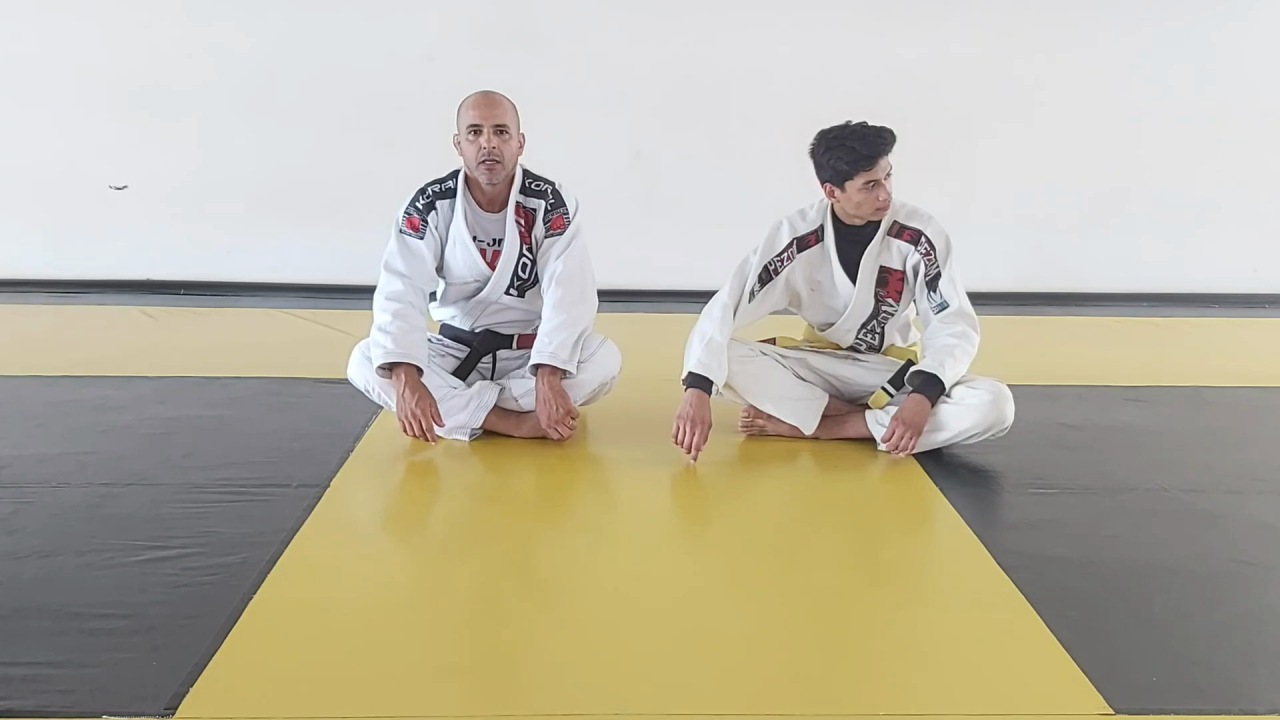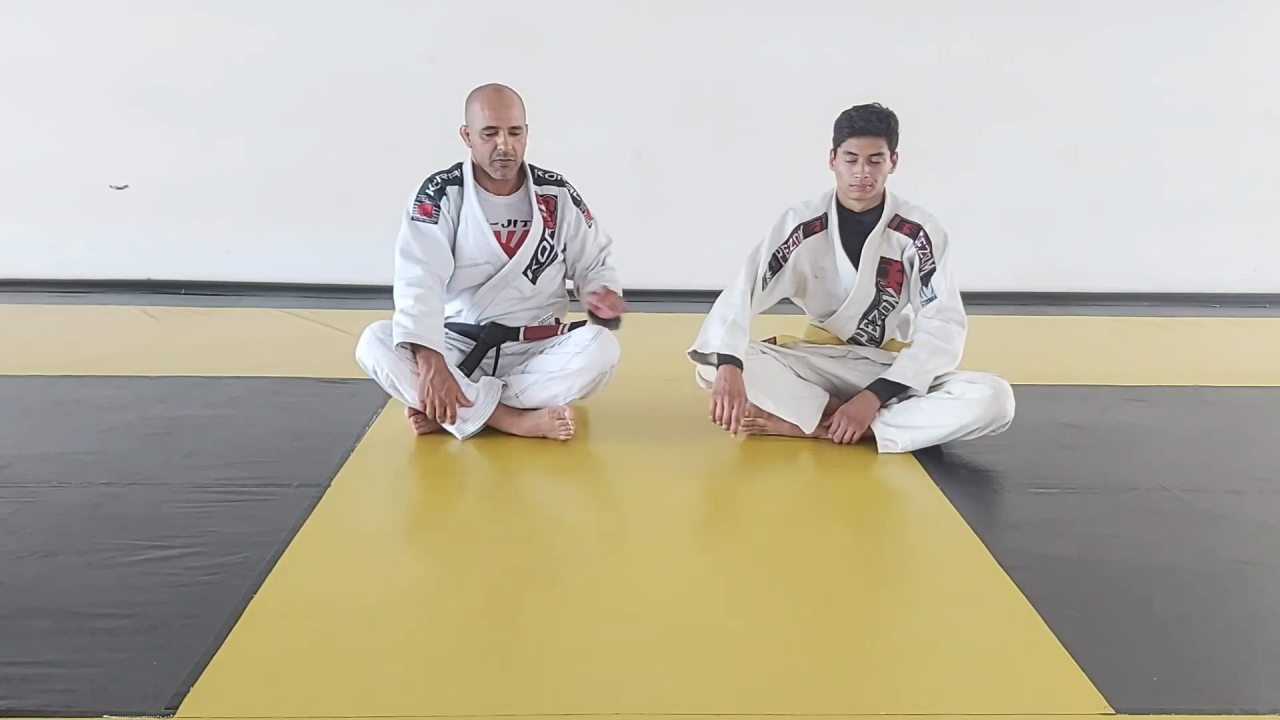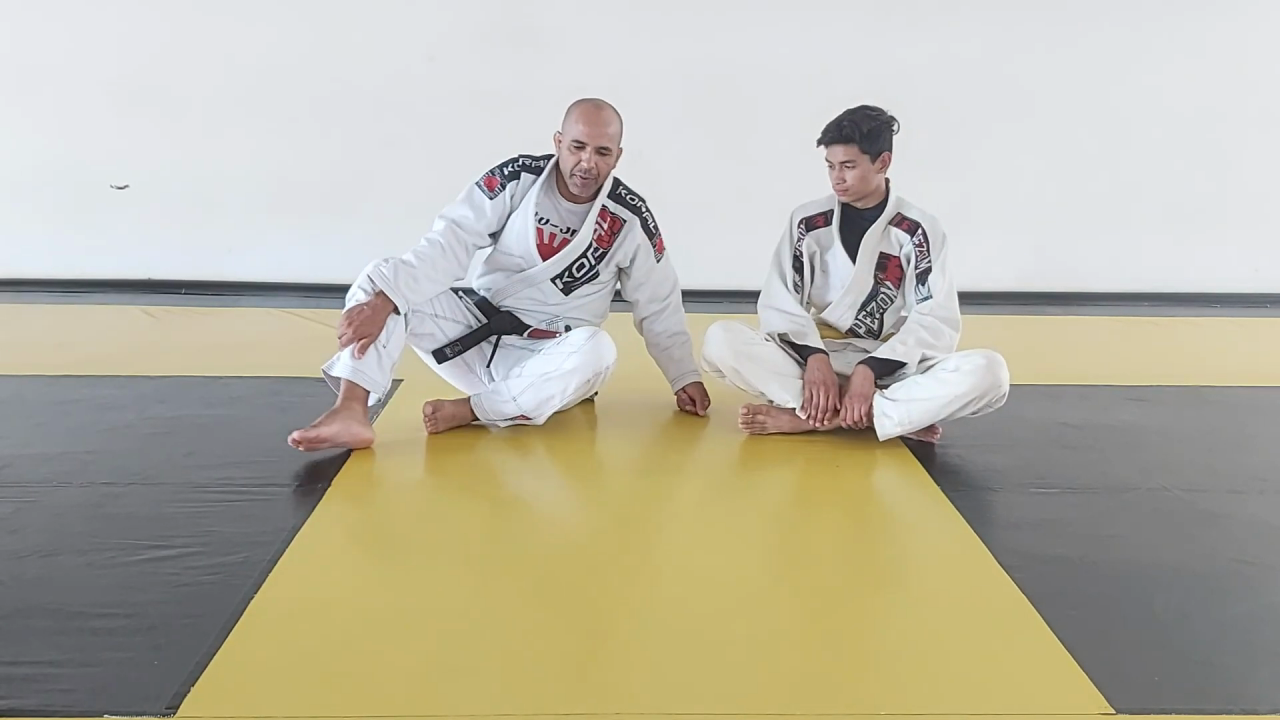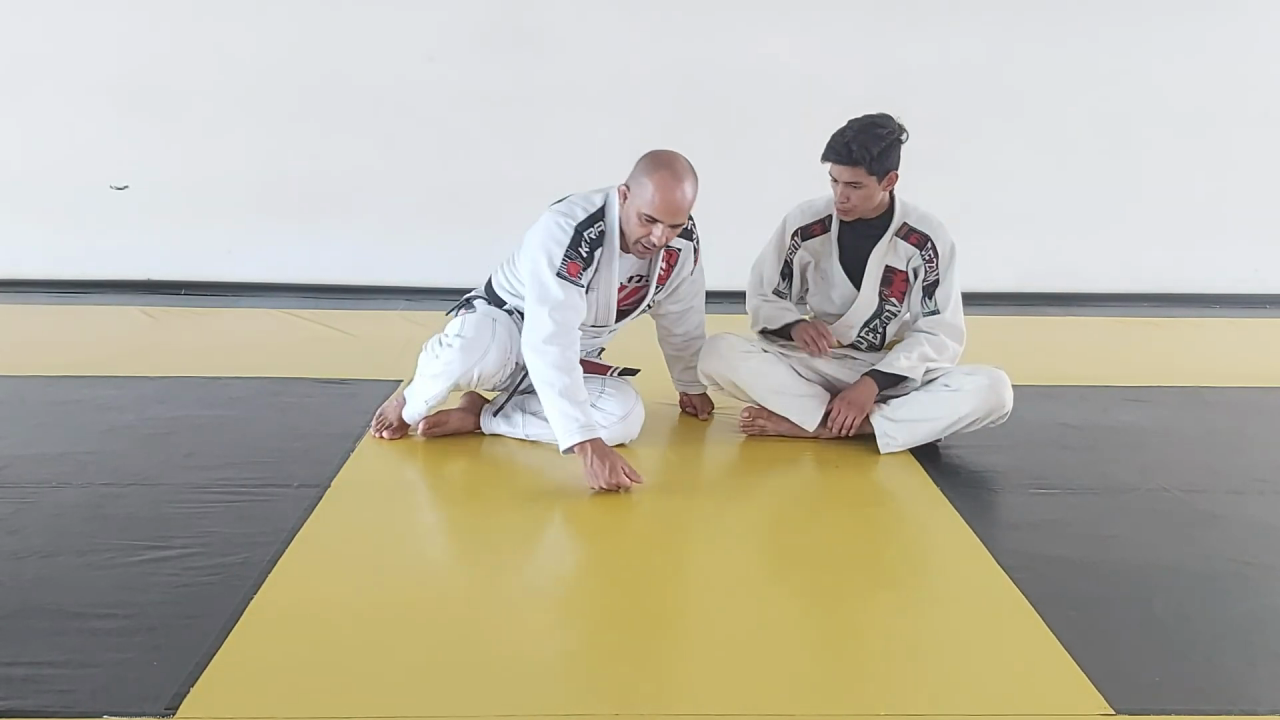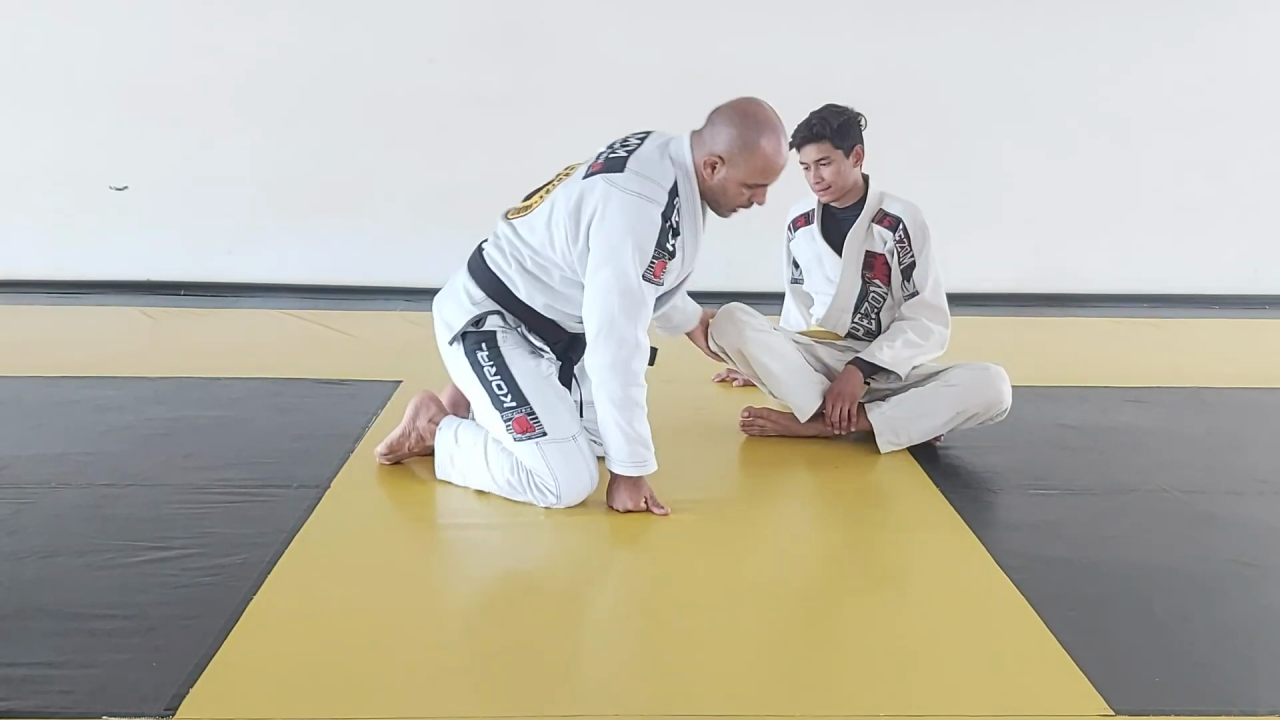
dt=1s
person 1, frame 1
left shoulder: (552, 203)
right shoulder: (430, 206)
left elbow: (568, 296)
right elbow: (400, 293)
left wrist: (549, 379)
right wrist: (406, 380)
left hip: (531, 352)
right hip: (457, 350)
left knee: (603, 359)
right knee: (365, 362)
left ankle: (455, 411)
right ankle: (516, 422)
person 1, frame 2
left shoulder: (557, 195)
right shoulder: (438, 195)
left elbow: (597, 263)
right elbow: (418, 282)
left wrist: (603, 295)
right wrist: (430, 363)
left hip: (538, 351)
right hip: (461, 347)
left knee: (601, 349)
right knee: (375, 343)
left ankle: (450, 413)
right ankle: (513, 419)
person 1, frame 3
left shoulder: (630, 218)
right shoulder: (516, 178)
left elbow: (659, 306)
right elbow: (447, 243)
left wrist: (686, 377)
right wrist: (384, 299)
left hip: (546, 361)
right hip: (475, 333)
left knee: (596, 351)
right knee: (380, 279)
left ankle: (472, 411)
right ankle: (351, 414)
person 1, frame 4
left shoulder: (682, 241)
right shoulder: (565, 230)
left elbow: (681, 314)
right elbow: (548, 346)
left wrist: (691, 385)
right wrist: (589, 447)
left hip: (576, 360)
right hip: (507, 330)
left knee: (625, 417)
right knee: (473, 349)
left ankle: (478, 416)
right ankle: (411, 405)
person 1, frame 5
left shoulder: (667, 156)
right shoulder: (636, 205)
right elbow: (616, 351)
left wrist: (687, 319)
right wrist: (628, 472)
left hip: (547, 321)
right hip: (487, 321)
left knee: (609, 434)
right knee: (565, 483)
left ankle: (470, 406)
right ankle: (435, 426)
person 2, frame 1
left shoulder: (919, 234)
right shoulder: (796, 235)
left elbow: (953, 325)
right elbow: (725, 309)
left wrist: (922, 397)
right wrist: (697, 391)
left hip: (892, 373)
right hip: (819, 367)
left knee: (994, 404)
right knee: (726, 360)
left ankle: (810, 425)
person 2, frame 2
left shoulder: (920, 230)
right shoulder: (801, 224)
left elbow: (942, 326)
right elbow: (741, 295)
left wrist: (875, 395)
right wrist: (727, 369)
left hip: (892, 372)
right hip: (821, 362)
left knee: (994, 400)
right knee: (713, 367)
left ankle: (810, 423)
person 2, frame 3
left shoulder: (920, 230)
right shoulder: (806, 220)
left elbow: (935, 323)
right elbow: (779, 303)
left wrist: (870, 369)
right wrist: (814, 358)
left hip: (892, 365)
right hip: (817, 356)
left knee: (987, 373)
right knee: (720, 340)
left ankle: (810, 416)
person 2, frame 4
left shoulder: (926, 237)
right shoulder: (804, 222)
left elbow: (939, 333)
right elbow: (763, 297)
left wrist: (873, 383)
right wrist: (795, 325)
left hip: (893, 371)
right hip: (820, 362)
left knee: (993, 391)
right knee: (718, 356)
left ankle: (812, 422)
person 2, frame 5
left shoulder: (901, 221)
right shoulder: (799, 221)
left elbow: (927, 323)
left wrist: (860, 370)
right wrist: (771, 363)
left hip: (888, 366)
right hip: (819, 358)
left knee: (992, 388)
right knee: (729, 322)
left ankle: (820, 423)
right ankle: (868, 419)
